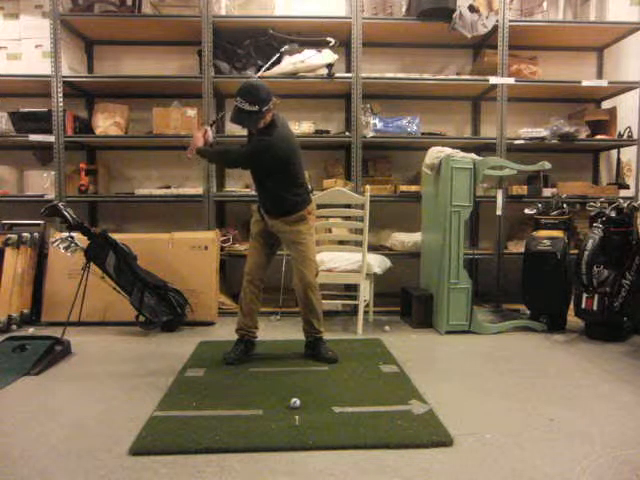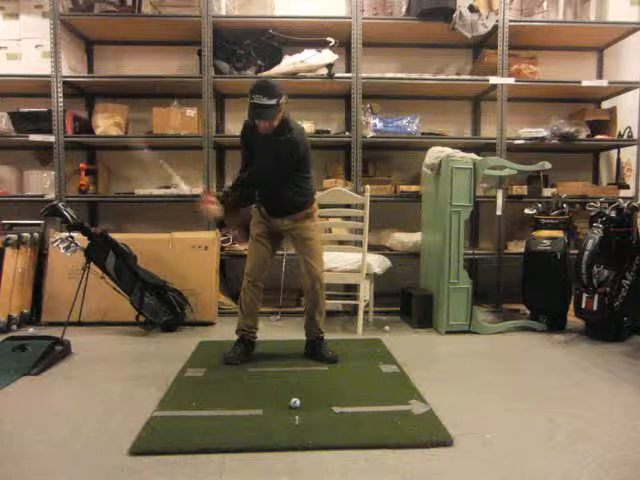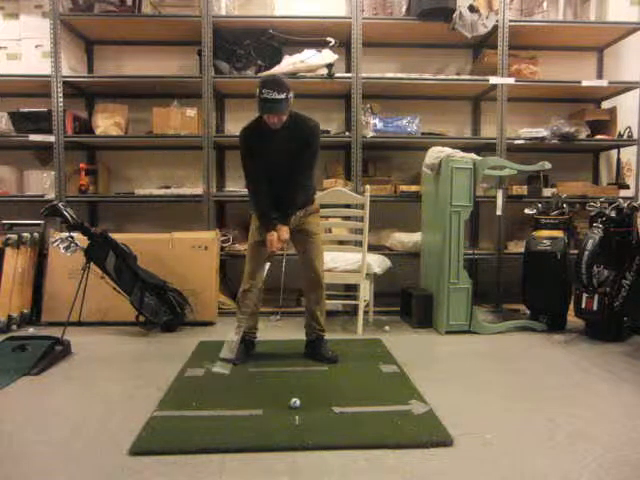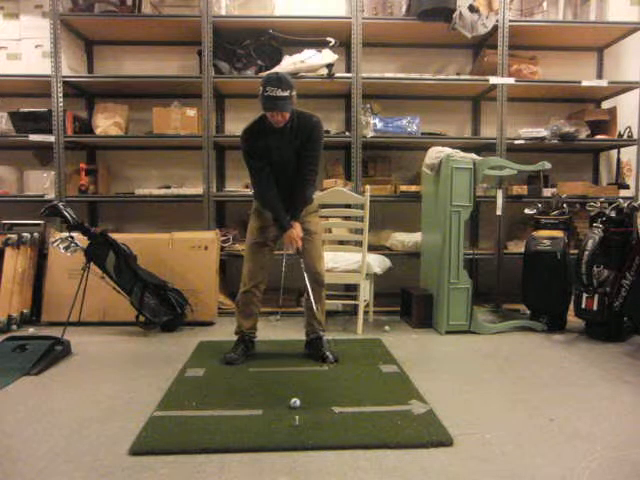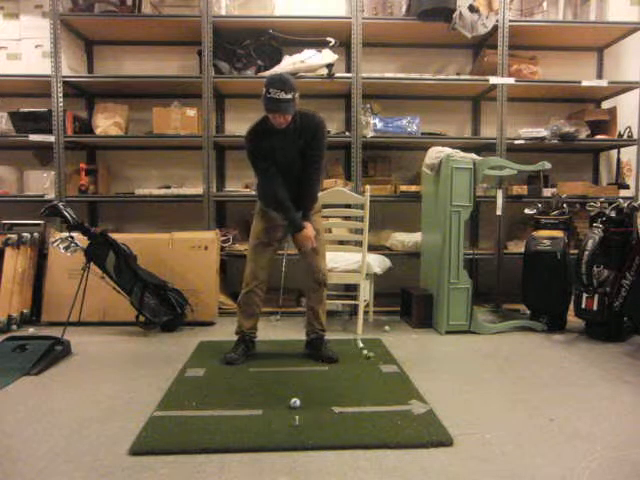
dt=0.3s
person 1, frame 1
left shoulder: (273, 143)
right shoulder: (262, 125)
left elbow: (235, 159)
right elbow: (244, 155)
left wrist: (202, 149)
right wrist: (208, 147)
left hip: (294, 217)
right hip: (266, 213)
left knee: (305, 280)
right knee: (252, 276)
left ankle: (315, 340)
right ankle: (246, 339)
person 1, frame 2
left shoulder: (293, 140)
right shoulder: (251, 130)
left elbow: (258, 181)
right elbow: (248, 174)
left wrist: (225, 206)
right wrist: (224, 199)
left hip: (300, 214)
right hip: (266, 213)
left knee: (313, 277)
right knee: (253, 276)
left ankle: (315, 340)
right ankle: (246, 339)
person 1, frame 3
left shoulder: (309, 129)
right shoulder: (250, 134)
left elbow: (301, 180)
right elbow: (255, 183)
left wrist: (286, 222)
right wrist: (268, 225)
left hip: (303, 210)
right hip: (267, 213)
left knee: (314, 275)
right knee: (252, 275)
left ankle: (315, 339)
right ankle: (247, 338)
person 1, frame 4
left shoulder: (311, 125)
right shoulder: (252, 134)
left elbow: (307, 175)
right elbow: (263, 184)
left wrist: (296, 220)
right wrist: (285, 224)
left hip: (303, 209)
right hip: (266, 211)
left knee: (315, 275)
right knee: (252, 276)
left ankle: (315, 339)
right ankle: (245, 339)
person 1, frame 5
left shoulder: (314, 124)
right shoulder: (256, 136)
left elbow: (313, 174)
right elbow: (271, 183)
left wrist: (306, 218)
right wrist: (296, 225)
left hip: (307, 209)
right hip: (271, 210)
left knee: (318, 274)
right knee: (255, 276)
left ankle: (316, 339)
right ankle: (246, 339)
